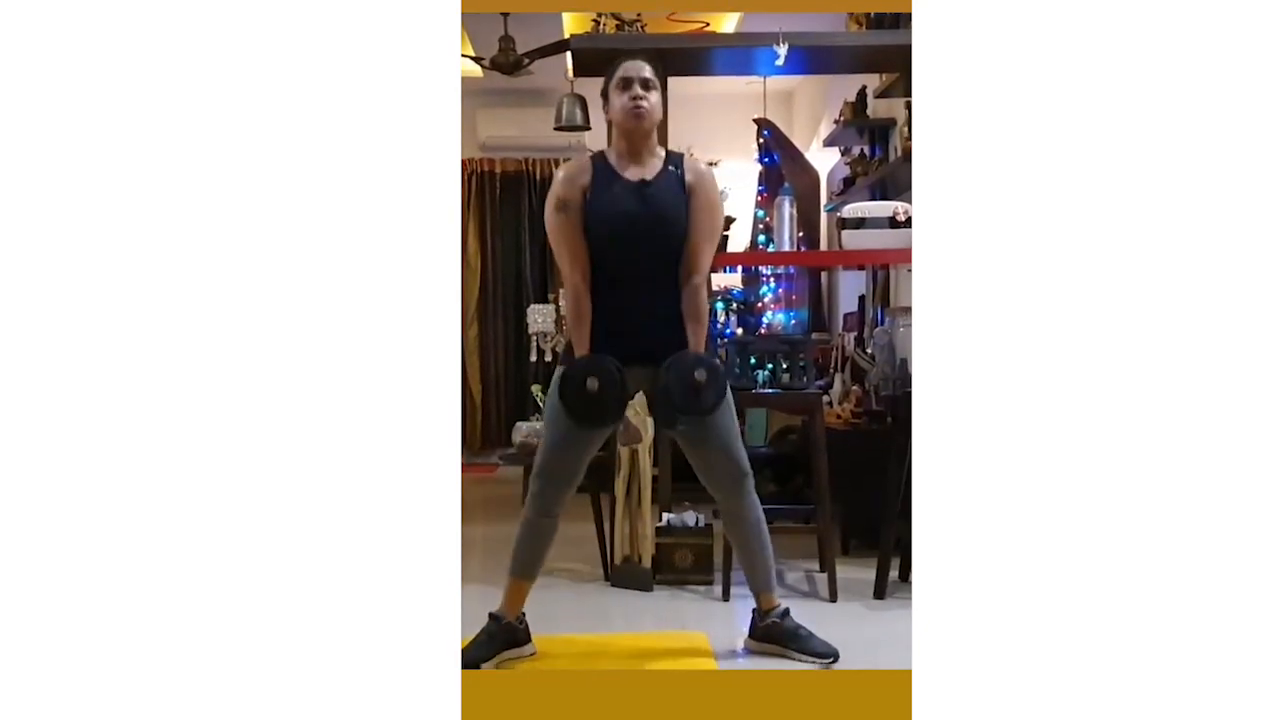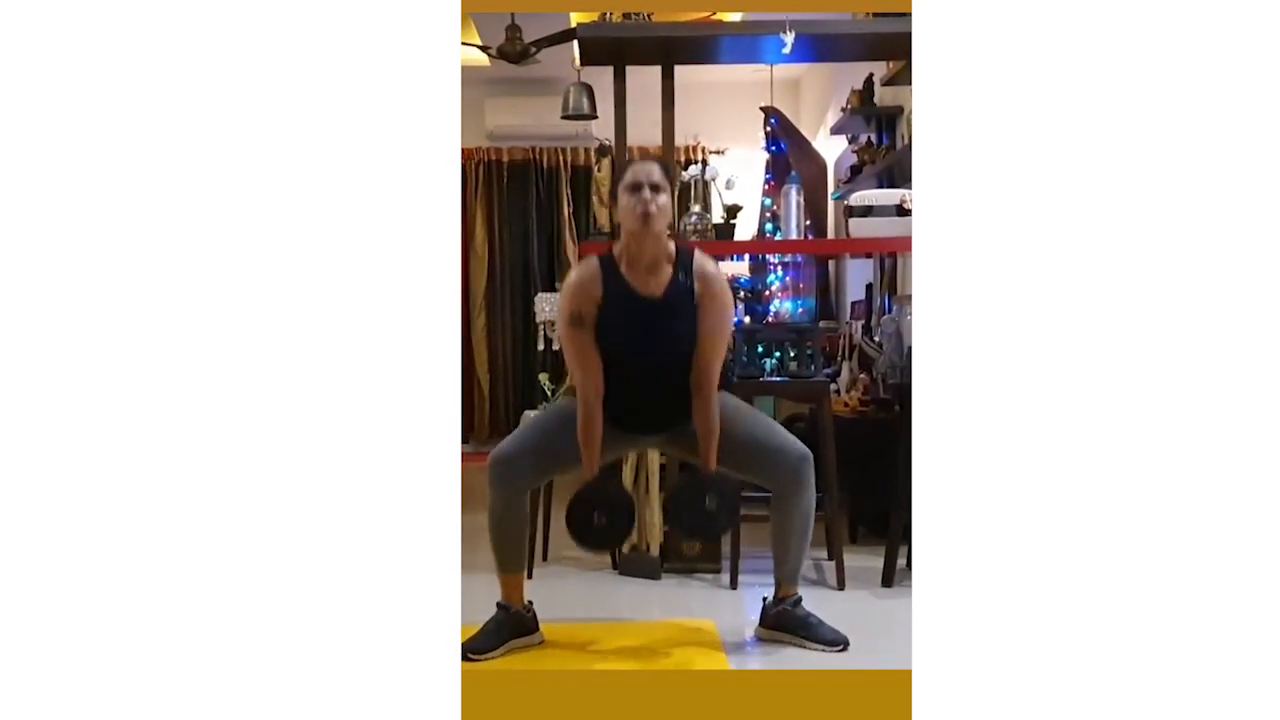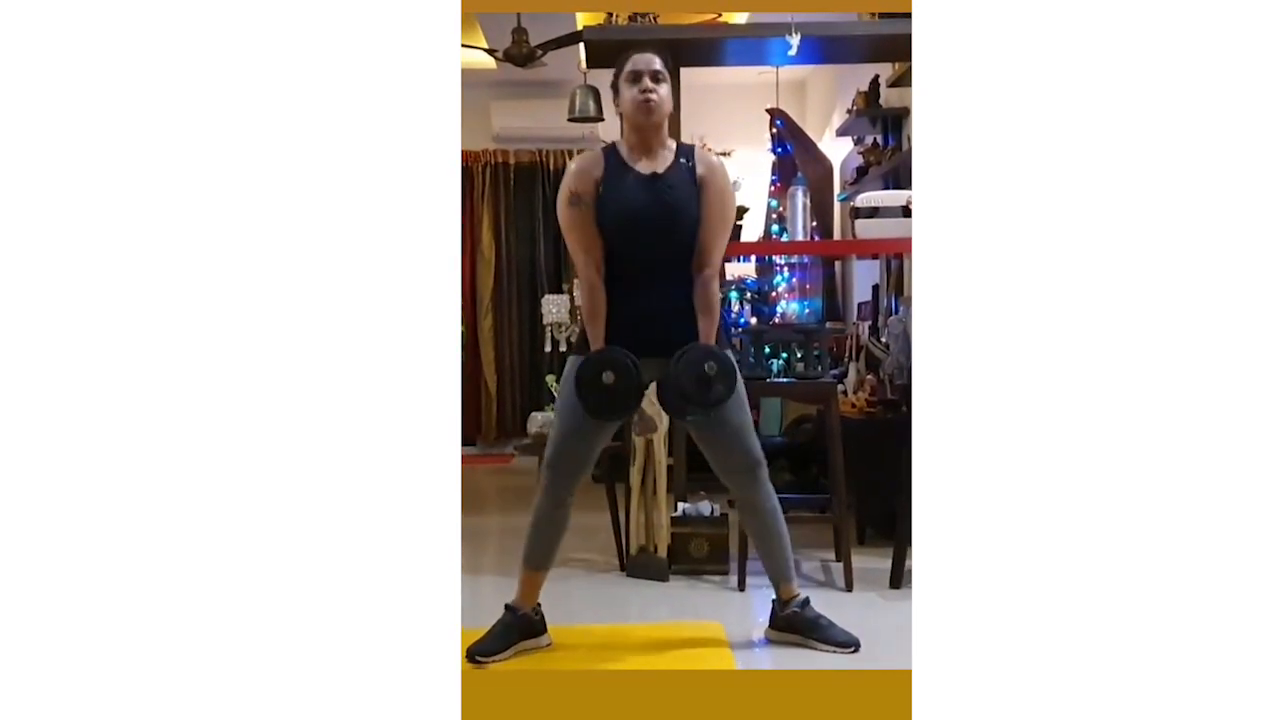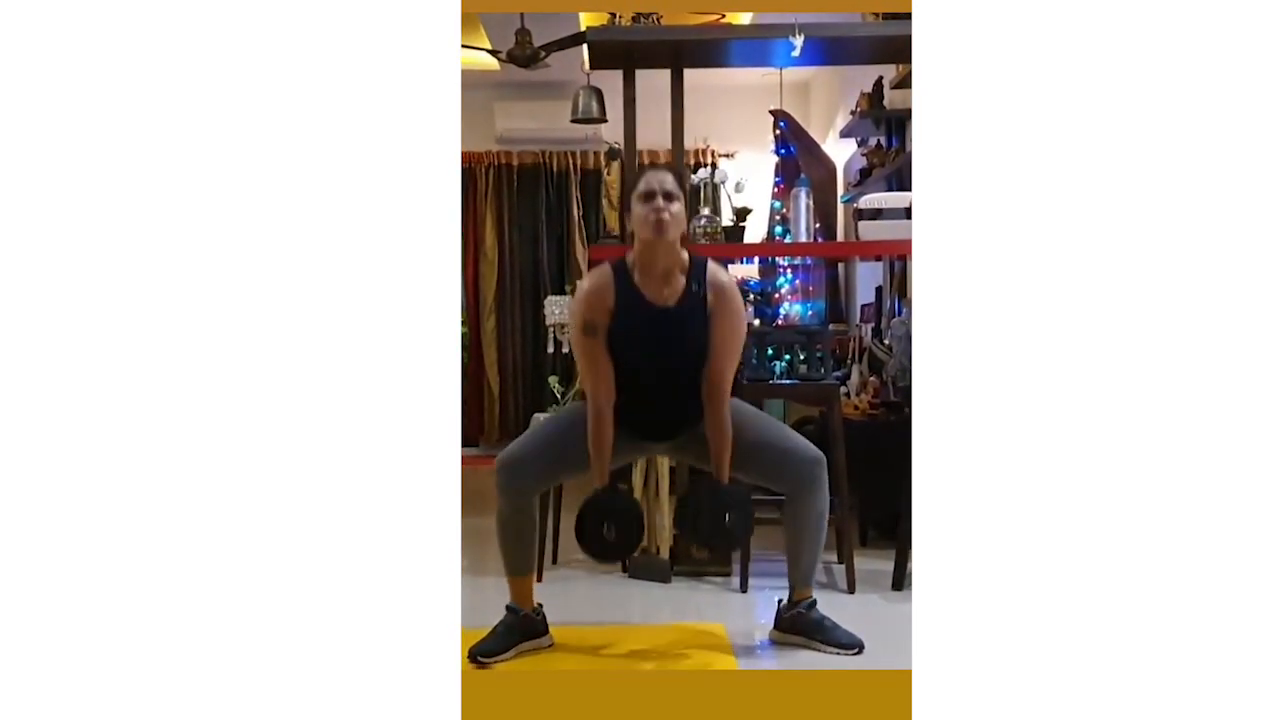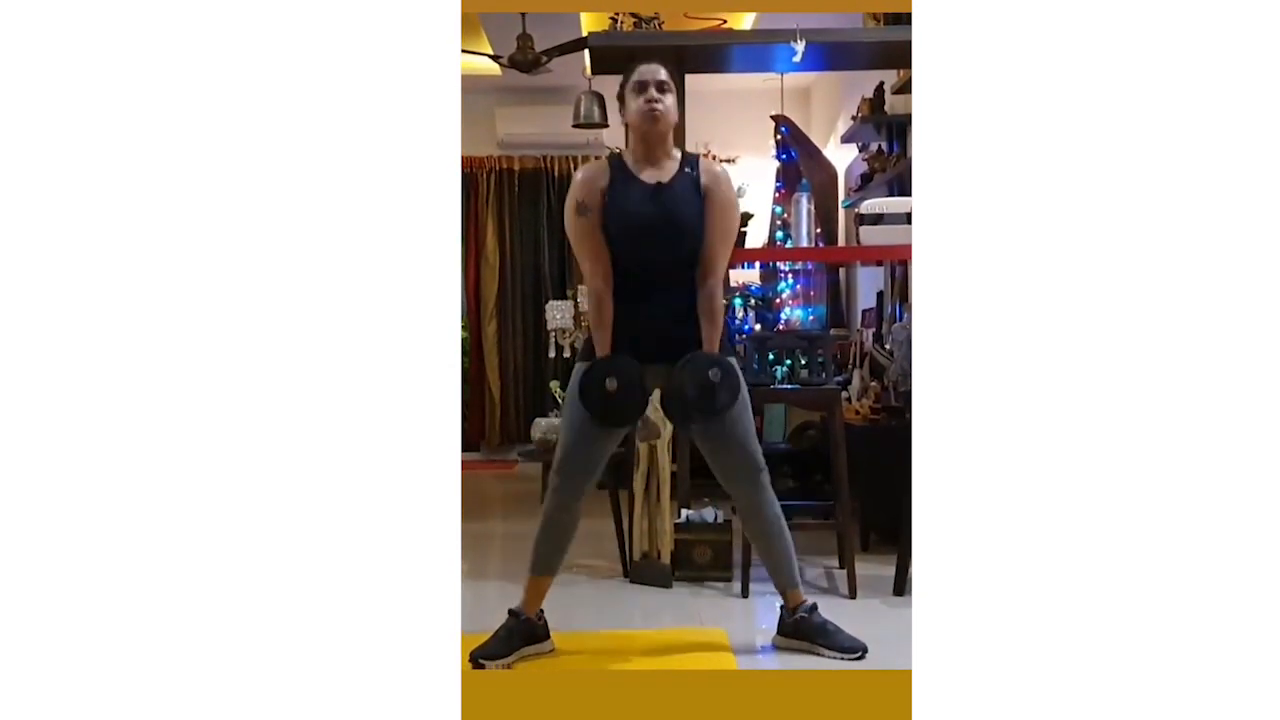
dt=1s
person 1, frame 1
left shoulder: (695, 178)
right shoulder: (575, 179)
left elbow: (696, 281)
right elbow: (576, 284)
left hip: (675, 350)
right hip: (601, 350)
left knee: (735, 479)
right knee: (548, 483)
left ankle: (770, 618)
right ankle: (508, 623)
person 1, frame 2
left shoulder: (705, 276)
right shoulder: (586, 283)
left elbow: (705, 382)
right elbow: (589, 393)
left wrist: (708, 469)
right wrist: (590, 477)
left hip: (685, 413)
right hip: (612, 416)
left knee: (796, 464)
right knee: (505, 467)
left ankle: (783, 606)
right ankle: (515, 613)
person 1, frame 3
left shoulder: (706, 169)
right shoulder: (588, 172)
left elbow: (707, 272)
right elbow: (591, 276)
left hip: (687, 340)
right hip: (613, 341)
left knee: (748, 467)
right knee: (560, 470)
left ankle: (790, 607)
right ankle: (524, 615)
person 1, frame 4
left shoulder: (718, 287)
right shoulder: (599, 291)
left elbow: (717, 392)
right elbow: (600, 401)
left wrist: (720, 483)
right wrist: (600, 488)
left hip: (693, 420)
right hip: (623, 421)
left knee: (808, 468)
right knee: (512, 472)
left ankle: (798, 610)
right ankle: (524, 616)
person 1, frame 5
left shoulder: (709, 178)
right shoulder: (593, 181)
left elbow: (712, 280)
right elbow: (598, 283)
left wrist: (711, 361)
right wrist: (604, 367)
left hip: (692, 346)
right hip: (619, 346)
left knee: (750, 476)
right knee: (568, 480)
left ankle: (797, 614)
right ankle: (528, 621)
